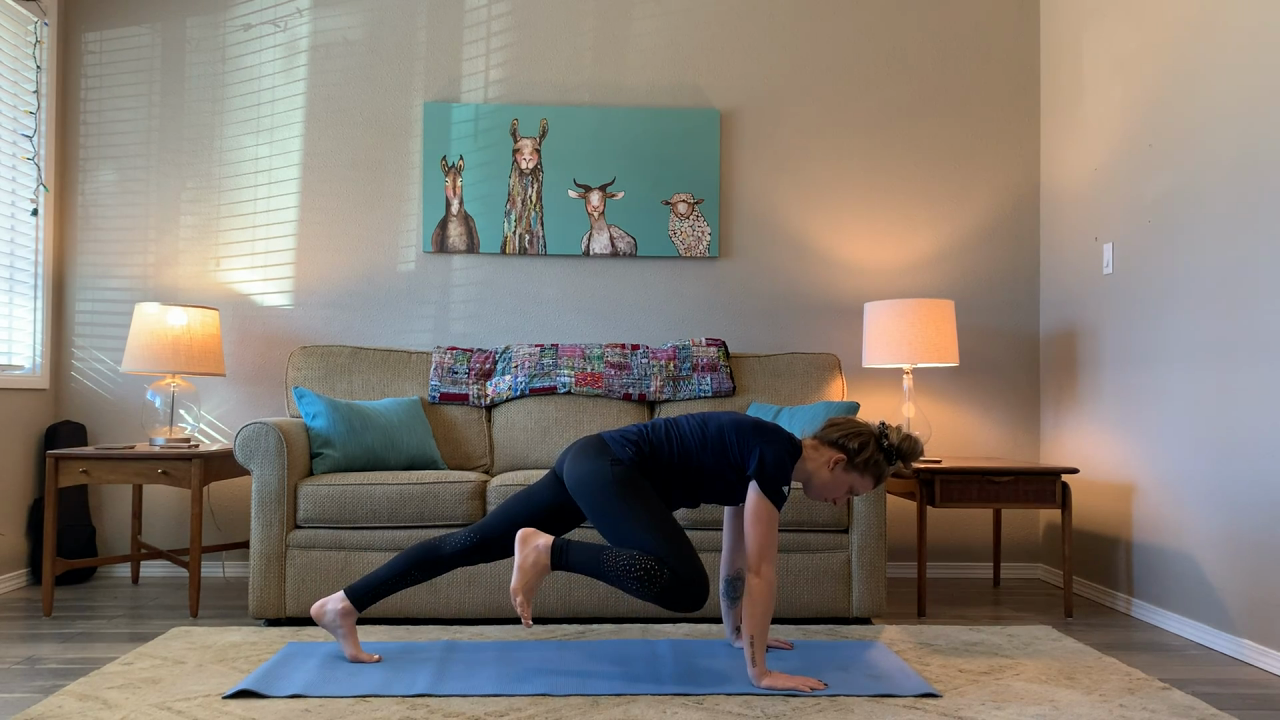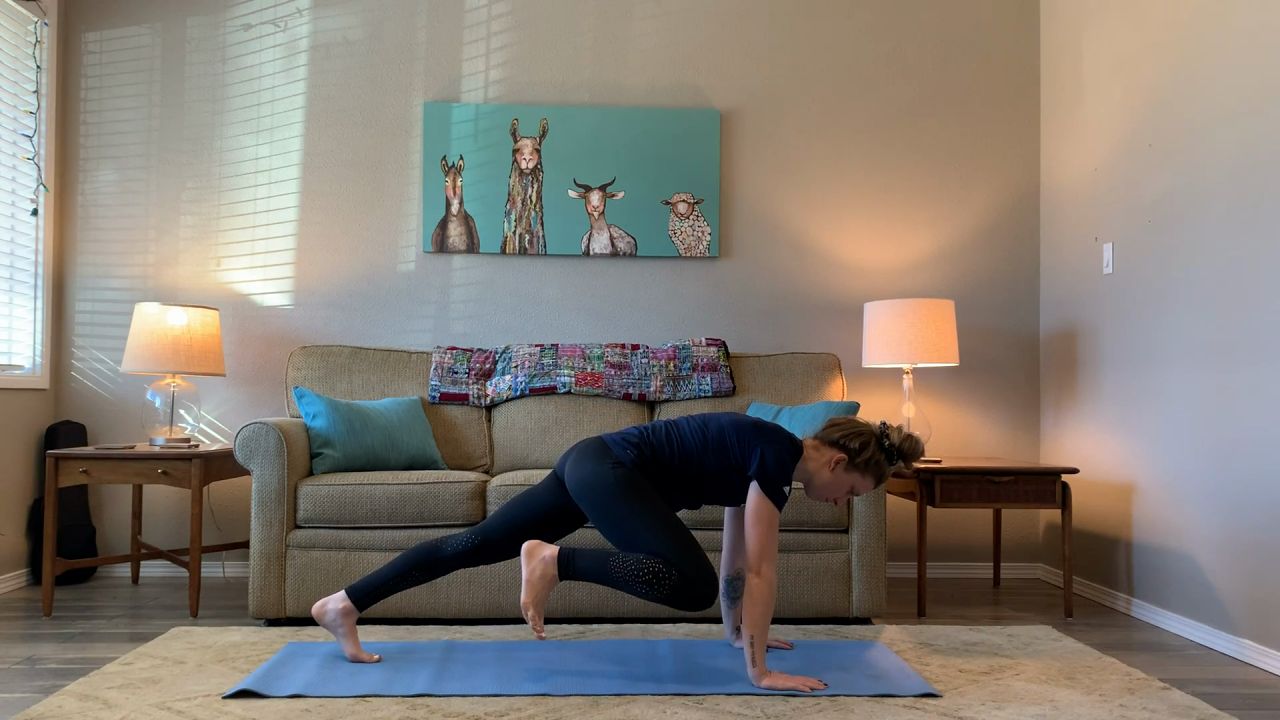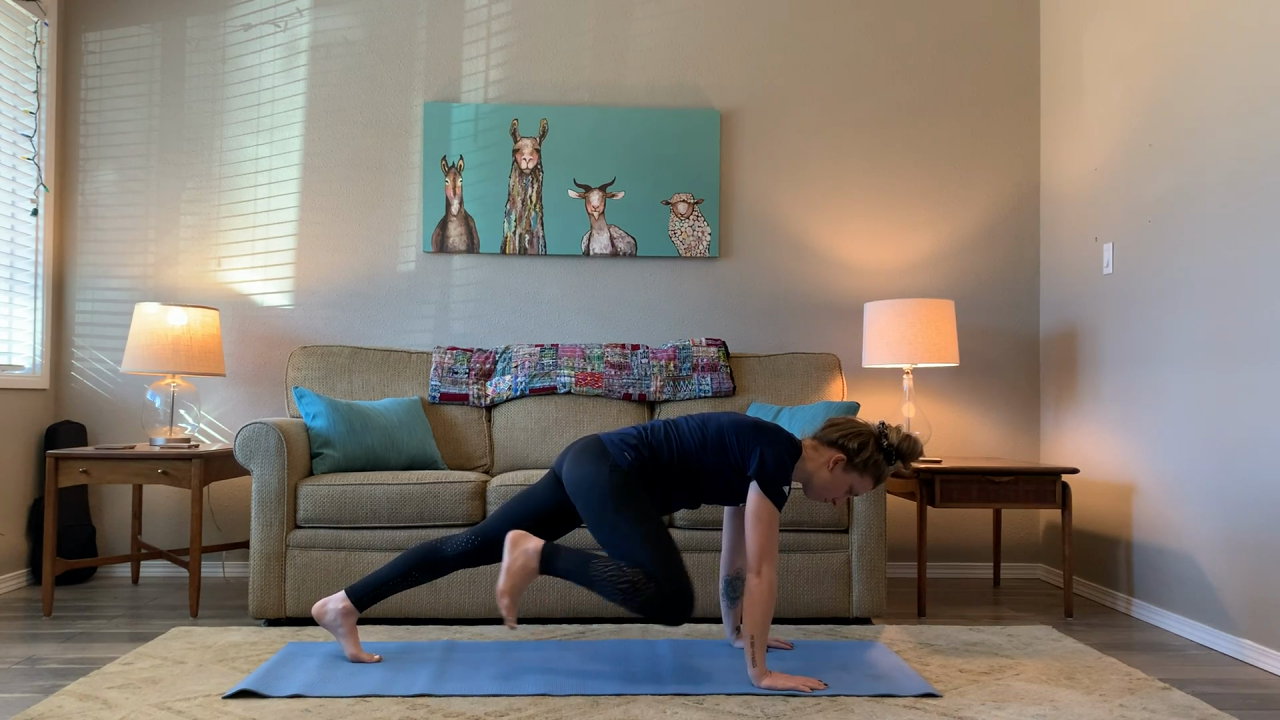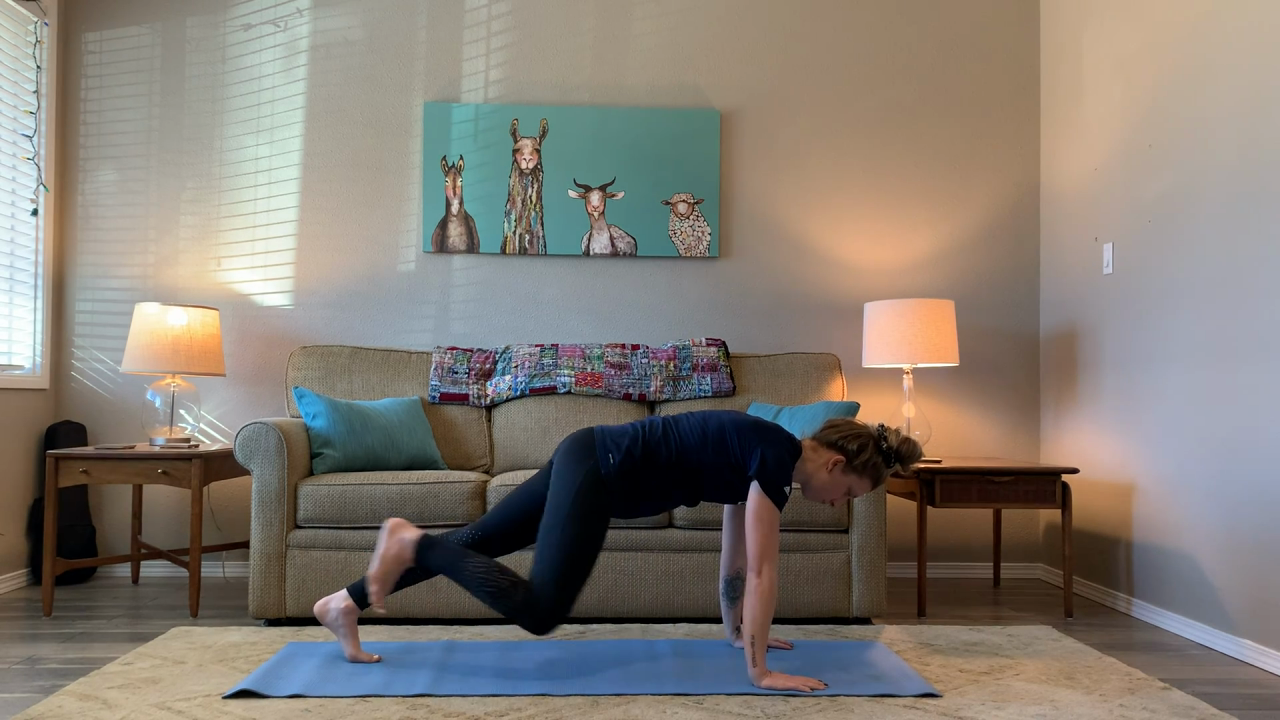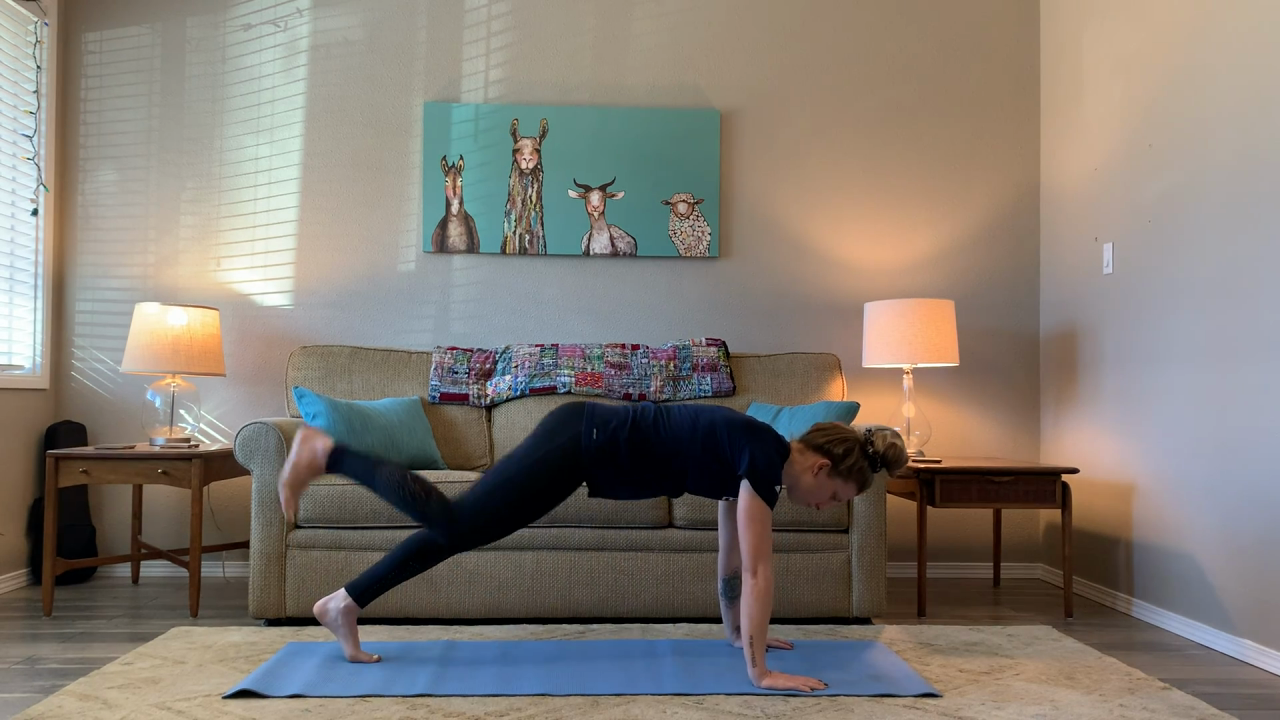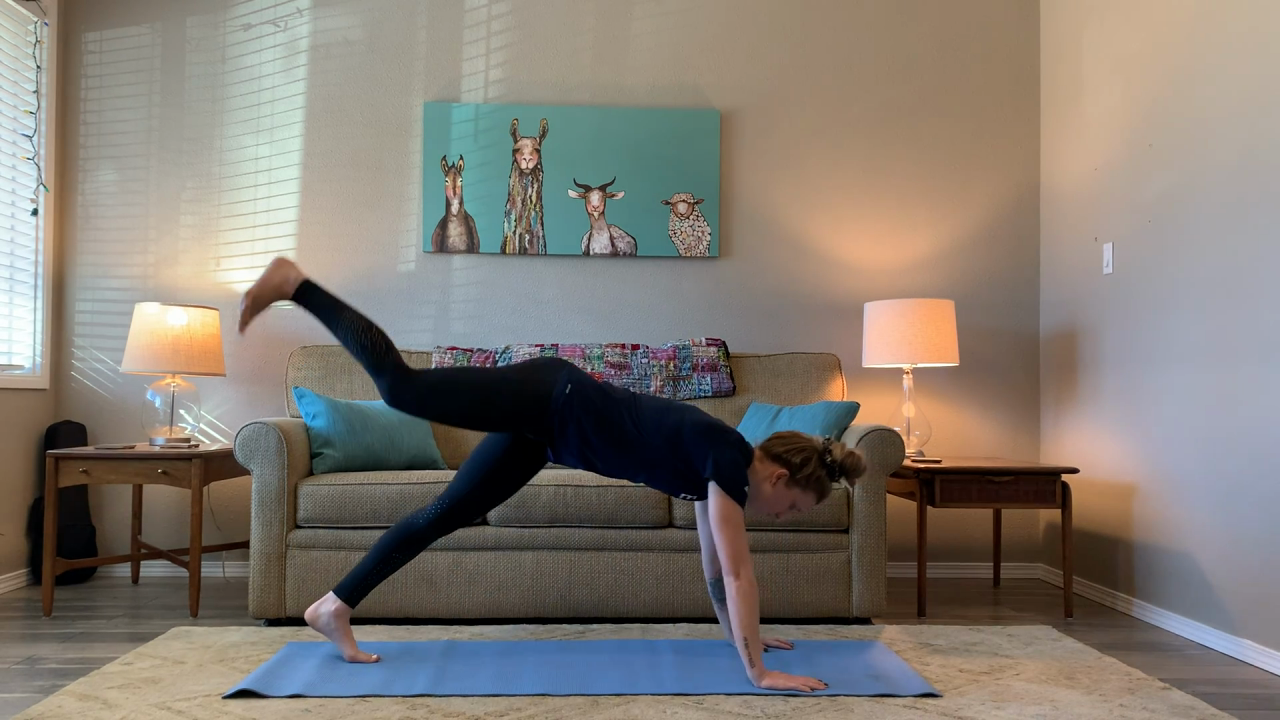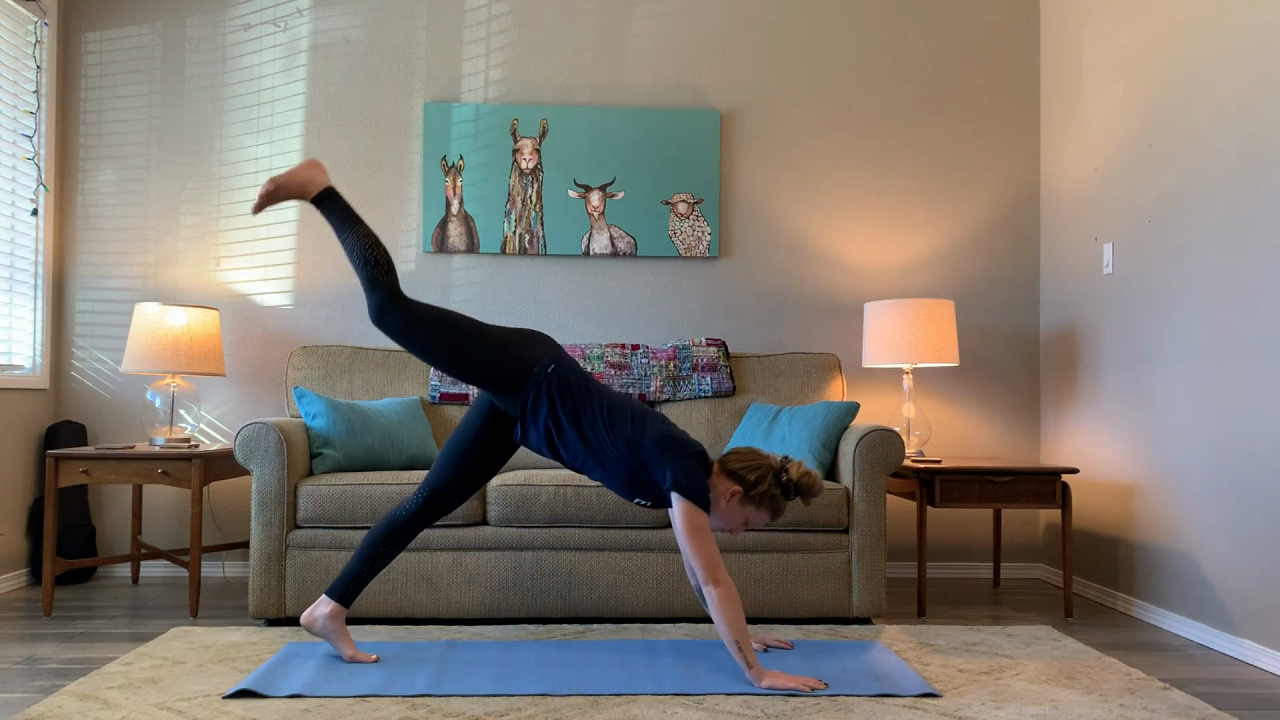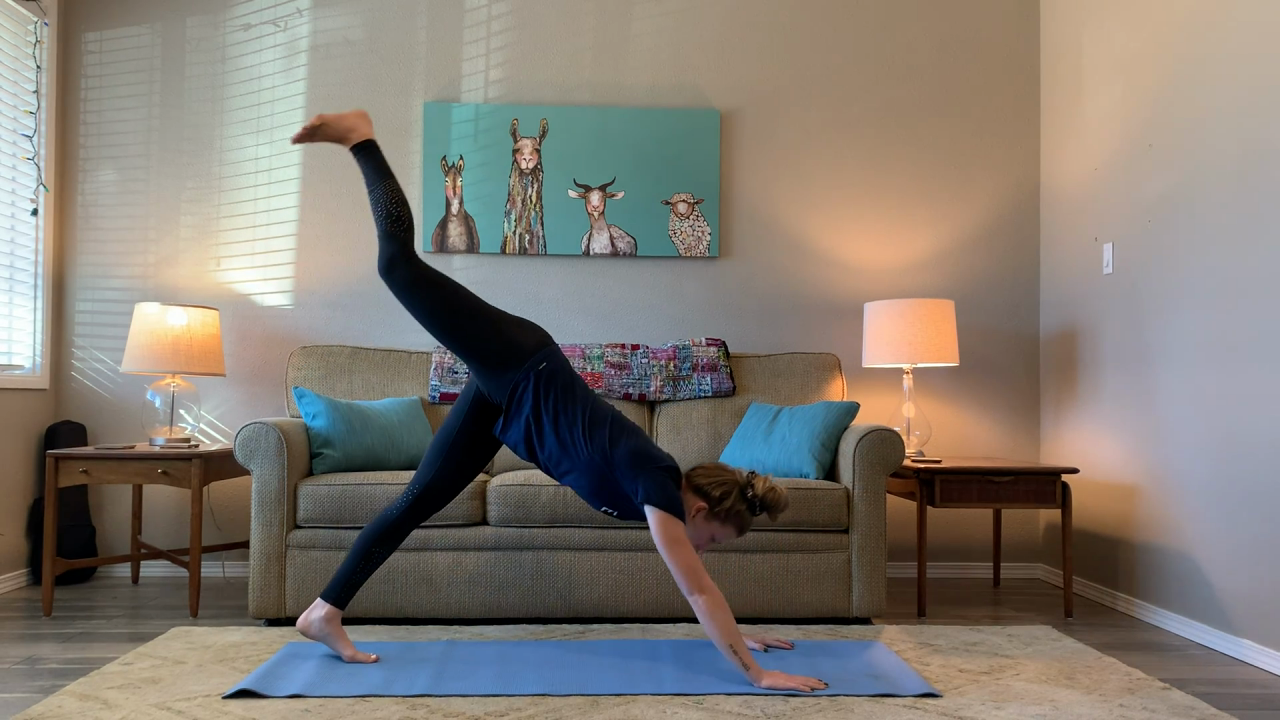
dt=0.3s
person 1, frame 1
left shoulder: (760, 457)
right shoulder: (777, 455)
left elbow: (735, 556)
right elbow: (759, 569)
left wrist: (738, 631)
right wrist: (760, 669)
left hip: (590, 464)
right hip: (604, 465)
left knee: (470, 543)
right knee: (683, 586)
left ankle: (340, 605)
right ankle: (547, 549)
person 1, frame 2
left shoulder: (761, 457)
right shoulder: (779, 455)
left elbow: (737, 557)
right elbow: (759, 569)
left wrist: (739, 631)
right wrist: (759, 669)
left hip: (591, 466)
right hip: (606, 468)
left knee: (472, 544)
right knee: (693, 584)
left ankle: (342, 604)
right ankle: (554, 560)
person 1, frame 3
left shoulder: (759, 458)
right shoulder: (778, 456)
left elbow: (735, 556)
right elbow: (760, 569)
left wrist: (738, 631)
right wrist: (760, 670)
left hip: (591, 465)
right hip: (606, 468)
left knee: (472, 544)
right knee: (670, 601)
left ankle: (342, 605)
right ankle: (538, 554)
person 1, frame 4
left shoulder: (759, 458)
right shoulder: (778, 455)
left elbow: (736, 559)
right elbow: (761, 570)
left wrist: (736, 631)
right wrist: (760, 670)
left hip: (587, 461)
right hip: (598, 466)
left knee: (475, 538)
right knee: (540, 611)
left ankle: (344, 603)
right ankle: (414, 544)
person 1, frame 5
left shoulder: (752, 463)
right shoulder: (766, 458)
left elbow: (732, 561)
right elbow: (755, 571)
left wrist: (741, 634)
right wrist: (758, 668)
left hip: (585, 444)
right hip: (584, 442)
left knee: (457, 529)
right knee: (446, 513)
left ankle: (344, 603)
right ankle: (324, 451)
person 1, frame 6
left shoulder: (720, 464)
right shoulder: (728, 460)
left elbow: (717, 564)
right elbow: (738, 571)
left wrist: (739, 633)
right wrist: (758, 671)
left hip: (548, 415)
right hip: (548, 402)
left knee: (444, 514)
right knee: (403, 388)
left ankle: (336, 607)
right ankle: (295, 283)
person 1, frame 7
left shoulder: (692, 480)
right shoulder: (687, 472)
left elbow: (706, 576)
right elbow: (713, 578)
left wrist: (742, 638)
right wrist: (757, 674)
left hip: (524, 399)
right hip: (528, 378)
left knee: (428, 503)
right knee: (389, 308)
left ankle: (327, 609)
right ankle: (319, 187)
person 1, frame 8
left shoulder: (672, 491)
right shoulder: (656, 486)
left elbow: (697, 587)
right elbow: (698, 590)
left wrist: (740, 637)
right wrist: (756, 673)
left hip: (510, 389)
right hip: (515, 368)
left knee: (419, 501)
right knee: (400, 262)
left ankle: (324, 613)
right ankle: (359, 140)
